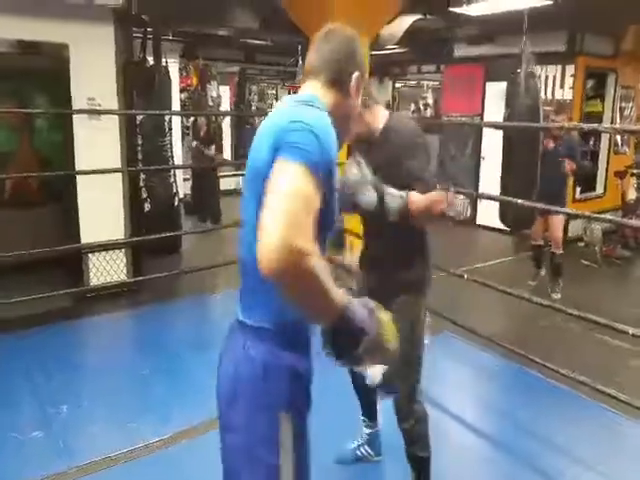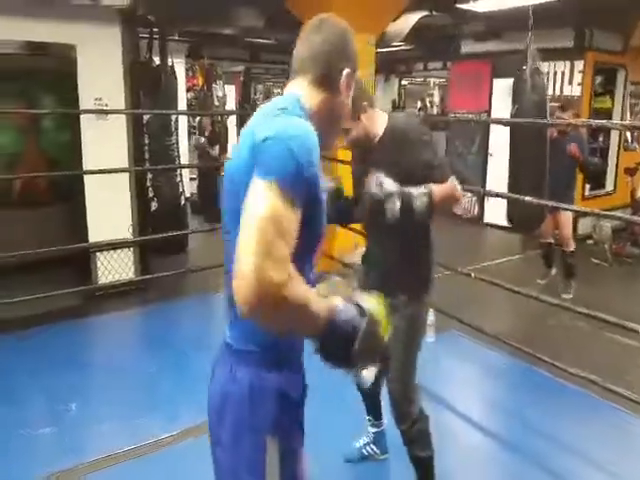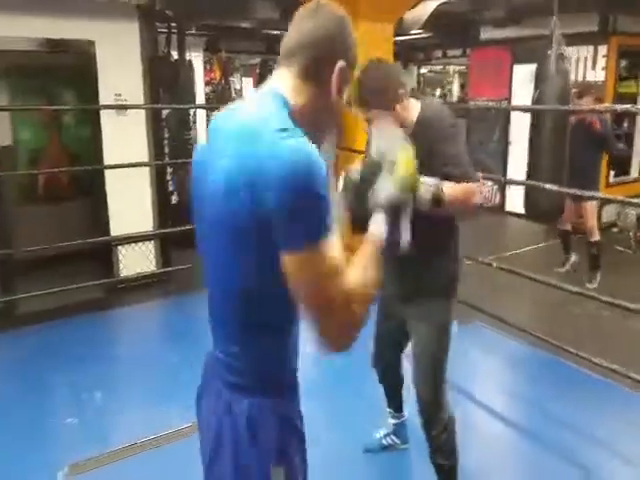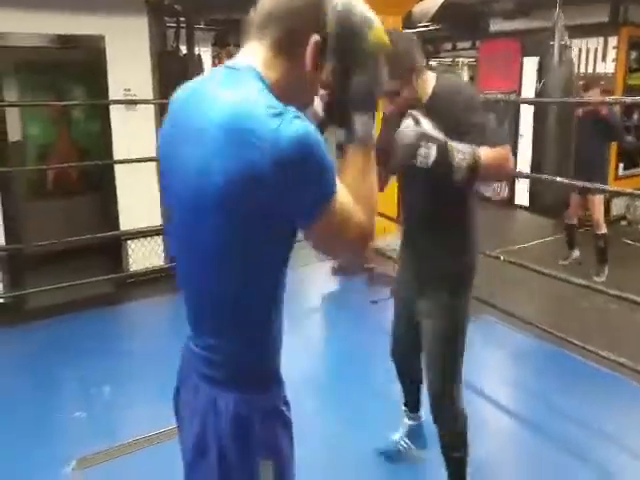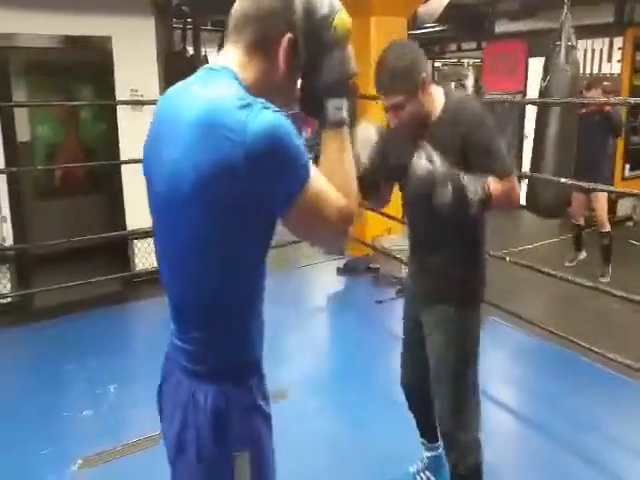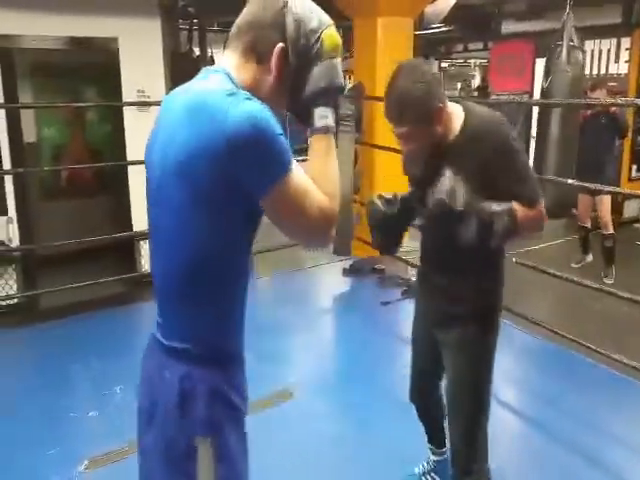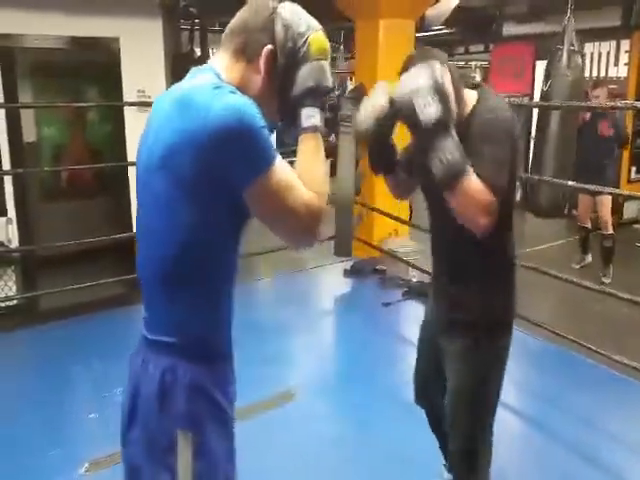
dt=0.2s
person 1, frame 1
left shoulder: (284, 118)
right shoulder: (310, 125)
right elbow: (280, 254)
right wrist: (350, 317)
left hip: (251, 350)
right hip: (268, 362)
person 1, frame 2
left shoulder: (271, 122)
right shoulder: (291, 134)
right elbow: (257, 286)
right wrist: (337, 321)
left hip: (248, 369)
right hip: (260, 381)
person 1, frame 3
left shoulder: (225, 124)
right shoulder: (293, 158)
right elbow: (339, 327)
right wrist: (380, 222)
left hip: (226, 382)
right hip: (256, 404)
person 1, frame 4
left shoulder: (188, 97)
right shoulder: (284, 137)
right elbow: (353, 239)
right wrist: (361, 115)
left hip: (202, 375)
right hip: (242, 397)
person 1, frame 5
left shoulder: (175, 102)
right shoulder: (257, 128)
right elbow: (336, 224)
right wrist: (334, 105)
left hip: (188, 370)
right hip: (221, 389)
person 1, frame 6
left shoulder: (183, 101)
right shoulder: (242, 118)
right elbow: (319, 224)
right wrist: (322, 112)
left hip: (180, 359)
right hip: (197, 374)
person 1, frame 7
left shoulder: (180, 100)
right shoulder: (227, 112)
right elbow: (305, 222)
right wrist: (310, 112)
left hip: (179, 358)
right hip: (182, 374)
person 2, frame 1
left shoulder: (403, 134)
right shoulder: (361, 141)
left elbow: (437, 202)
left hip: (403, 280)
right hip: (371, 272)
left knee: (403, 390)
right ankle: (371, 438)
person 2, frame 2
left shoulder: (407, 132)
right shoulder: (362, 149)
left elbow: (451, 190)
left wrist: (404, 200)
right wrist: (338, 208)
left hip: (407, 280)
right hip: (374, 271)
left knee: (401, 390)
right ankle: (377, 435)
person 2, frame 3
left shoulder: (437, 123)
left elbow: (470, 195)
left wrist: (412, 185)
left hip: (432, 279)
right hip: (396, 268)
left knee: (430, 394)
right knee: (384, 356)
right ankle: (397, 425)
person 2, frame 4
left shoulder: (455, 96)
right shoulder: (397, 111)
left elbow: (504, 163)
right elbow: (379, 173)
left wrist: (443, 151)
left hip: (448, 265)
right hip: (412, 256)
left knee: (442, 386)
right knee: (403, 352)
right ankle: (413, 427)
person 2, frame 5
left shoulder: (466, 114)
right shoulder: (397, 127)
left elbow: (510, 192)
right elbow: (378, 196)
left wrist: (458, 187)
right wrist: (366, 171)
left hip: (457, 285)
right hip: (420, 275)
left knee: (456, 414)
right knee: (413, 382)
person 2, frame 6
left shoulder: (490, 133)
right shoulder: (418, 142)
left elbow: (535, 215)
left wrist: (481, 214)
right wrist: (395, 213)
left hip: (471, 304)
right hip: (429, 290)
left knee: (467, 431)
right knee: (421, 389)
person 2, frame 7
left shoulder: (493, 122)
right shoulder: (433, 124)
left elbow: (480, 217)
right elbow: (403, 187)
left wrist: (439, 137)
right wrist: (381, 153)
left hip: (482, 308)
right hip: (444, 294)
left knee: (466, 436)
right knee: (427, 392)
person 3, frame 1
left shoulder: (571, 141)
right shoulder: (542, 137)
left elbow: (579, 165)
left wrist: (573, 167)
right wrist: (542, 149)
left hip: (557, 197)
right hip: (538, 194)
left knee: (556, 239)
right knee: (535, 235)
left ankle: (556, 280)
right ankle: (538, 268)
person 3, frame 2
left shoulder: (577, 136)
right shoulder: (548, 133)
left wrist: (578, 155)
right wrist: (547, 139)
left hip: (565, 194)
right hip: (546, 191)
left knee: (566, 236)
right knee: (545, 232)
left ankle: (569, 280)
right ankle: (549, 268)
person 3, frame 3
left shoulder: (600, 121)
right shoulder: (570, 120)
left elbow: (612, 148)
left wrist: (598, 129)
right wrist: (567, 125)
left hip: (589, 182)
right hip: (569, 179)
left knee: (590, 226)
right knee: (563, 220)
left ankle: (594, 270)
right ankle: (569, 255)
person 3, frame 4
left shoulder: (607, 113)
right shoulder: (578, 114)
left elbow: (620, 137)
left wrist: (605, 114)
right wrist: (574, 118)
left hip: (596, 175)
right hip: (575, 172)
left knee: (597, 220)
right knee: (569, 213)
left ankle: (602, 264)
right ankle: (572, 250)
person 3, frame 5
left shoulder: (608, 112)
right shoulder: (580, 114)
left elbow: (618, 131)
left wrist: (608, 110)
right wrist: (576, 116)
left hip: (599, 173)
right hip: (579, 171)
left knee: (601, 217)
right knee: (575, 214)
left ankle: (606, 264)
right ankle: (579, 251)
person 3, frame 6
left shoulder: (611, 115)
right shoulder: (585, 115)
left elbow: (623, 132)
left wrist: (614, 111)
right wrist: (581, 118)
left hip: (604, 175)
right hip: (584, 173)
left knee: (605, 220)
right knee: (582, 215)
left ankle: (609, 266)
right ankle: (585, 253)
person 3, frame 7
left shoulder: (612, 118)
right shoulder: (585, 117)
left elbow: (624, 142)
left wrist: (612, 132)
right wrist: (580, 122)
left hip: (604, 176)
right hip: (584, 174)
left knee: (605, 220)
right knee: (582, 216)
left ankle: (607, 266)
right ankle: (585, 254)
